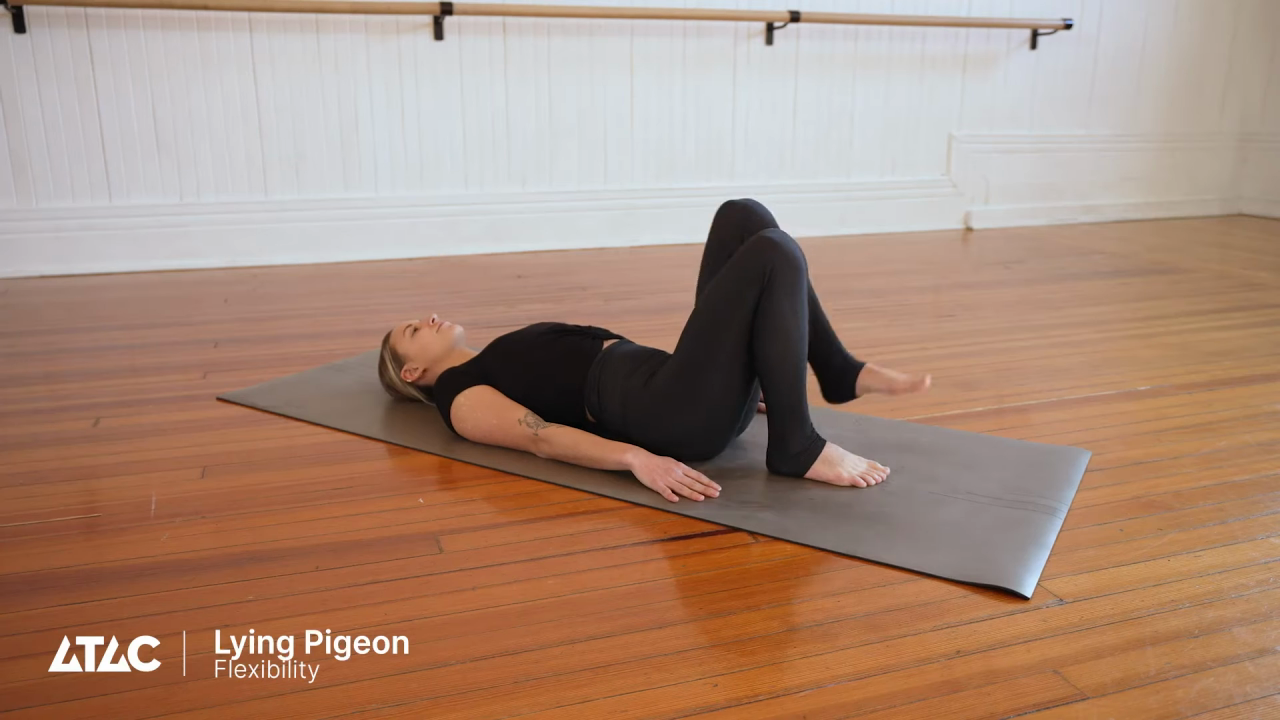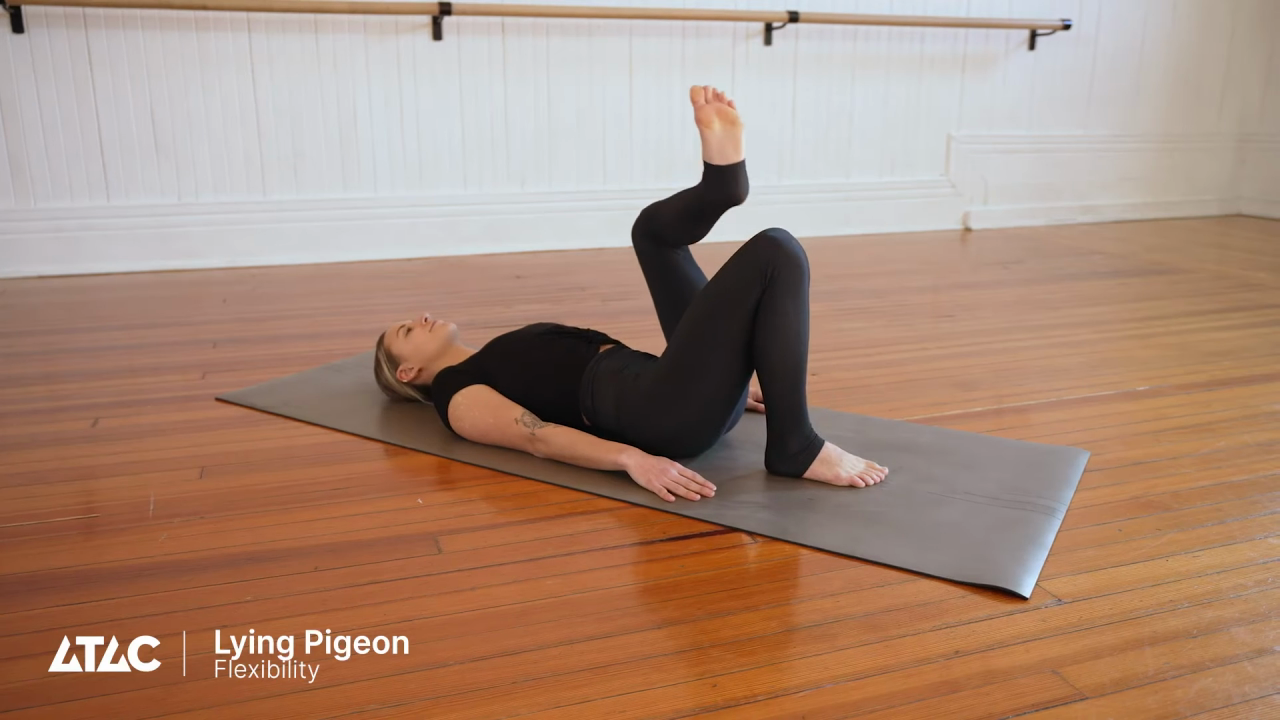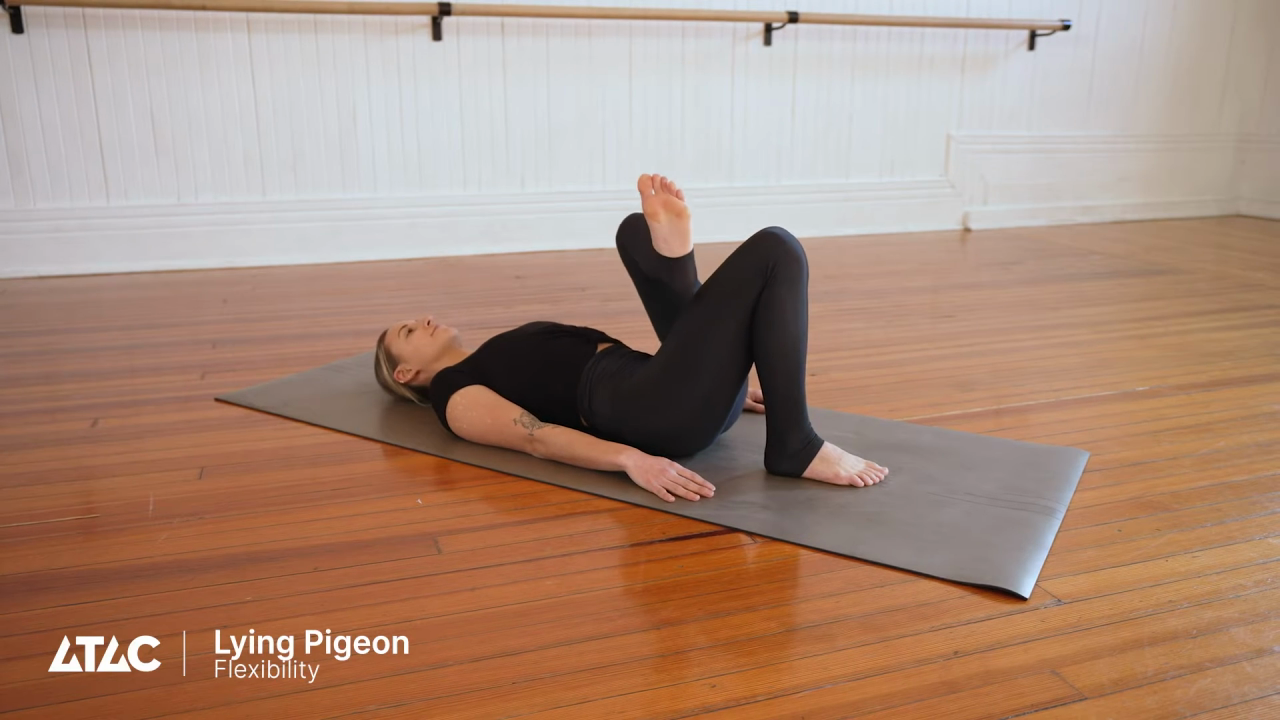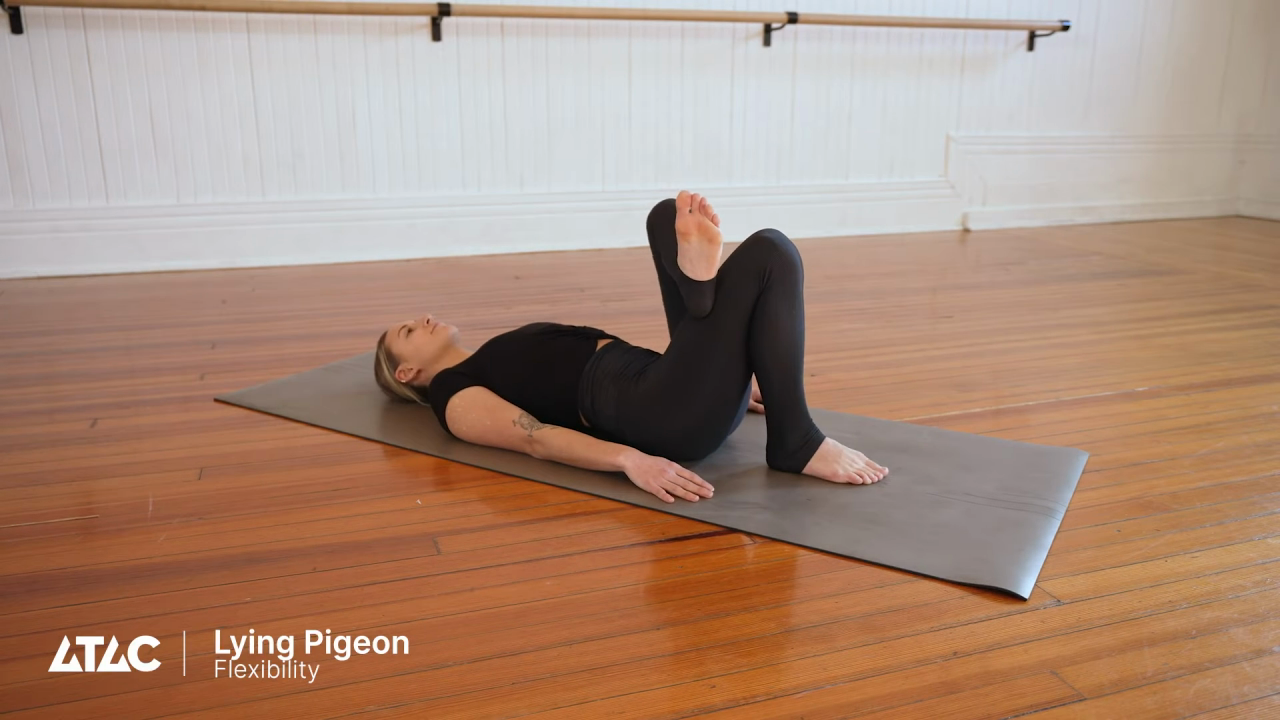
dt=0.7s
person 1, frame 1
left shoulder: (506, 364)
right shoulder: (464, 399)
right elbow: (541, 438)
left wrist: (740, 382)
right wrist: (637, 457)
left hip: (694, 397)
right hip: (674, 418)
left knee: (741, 218)
right knee: (774, 252)
left ankle: (843, 374)
right ankle: (796, 448)
person 1, frame 2
left shoulder: (501, 362)
right shoulder: (461, 399)
right elbow: (537, 437)
left wrist: (733, 374)
right wrist: (631, 458)
left hip: (687, 394)
right hip: (665, 415)
left knee: (656, 226)
right knee: (775, 253)
left ankle: (722, 176)
right ankle: (795, 448)
person 1, frame 3
left shoulder: (502, 365)
right shoulder: (457, 397)
right elbow: (535, 437)
left wrist: (729, 380)
right wrist: (629, 458)
left hip: (684, 396)
right hip: (662, 414)
right knee: (774, 252)
left ankle: (671, 251)
right ankle: (794, 447)
person 1, frame 4
left shoulder: (502, 365)
right shoulder: (457, 399)
right elbow: (535, 438)
left wrist: (731, 377)
right wrist: (630, 458)
left hip: (681, 392)
right hip: (665, 417)
left knee: (669, 216)
right knee: (769, 254)
left ankle: (697, 274)
right ankle: (796, 443)
